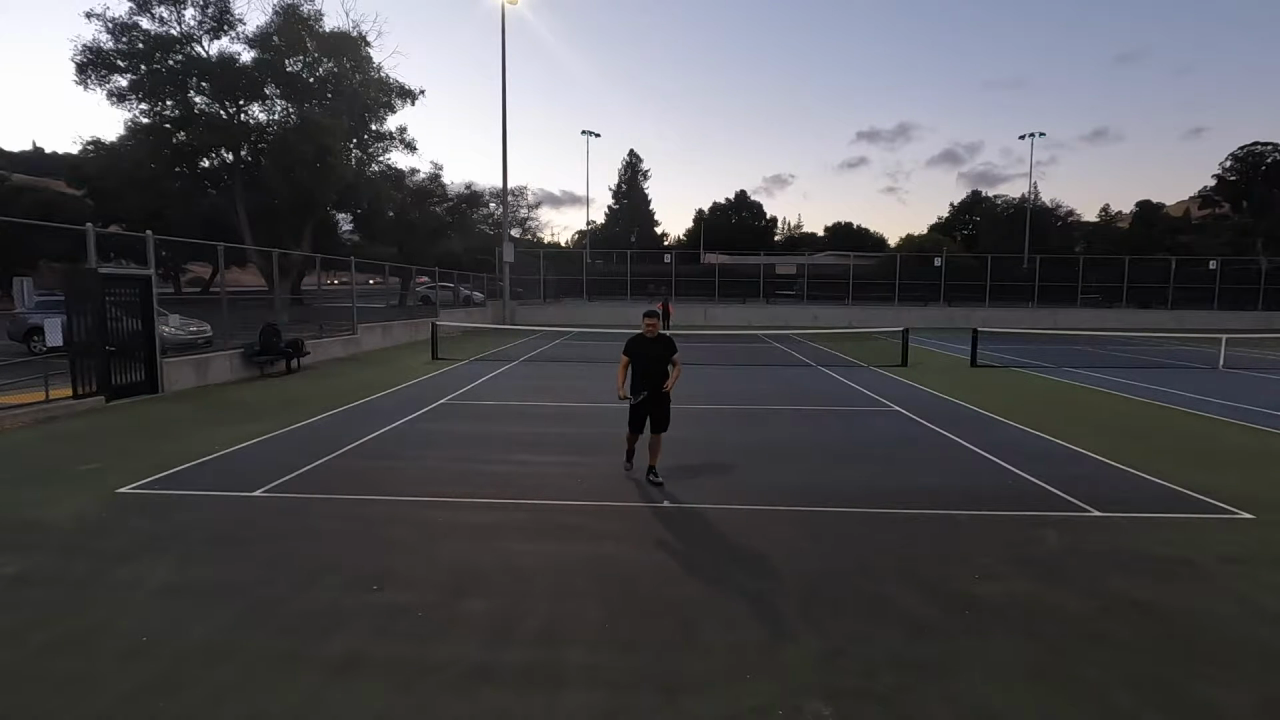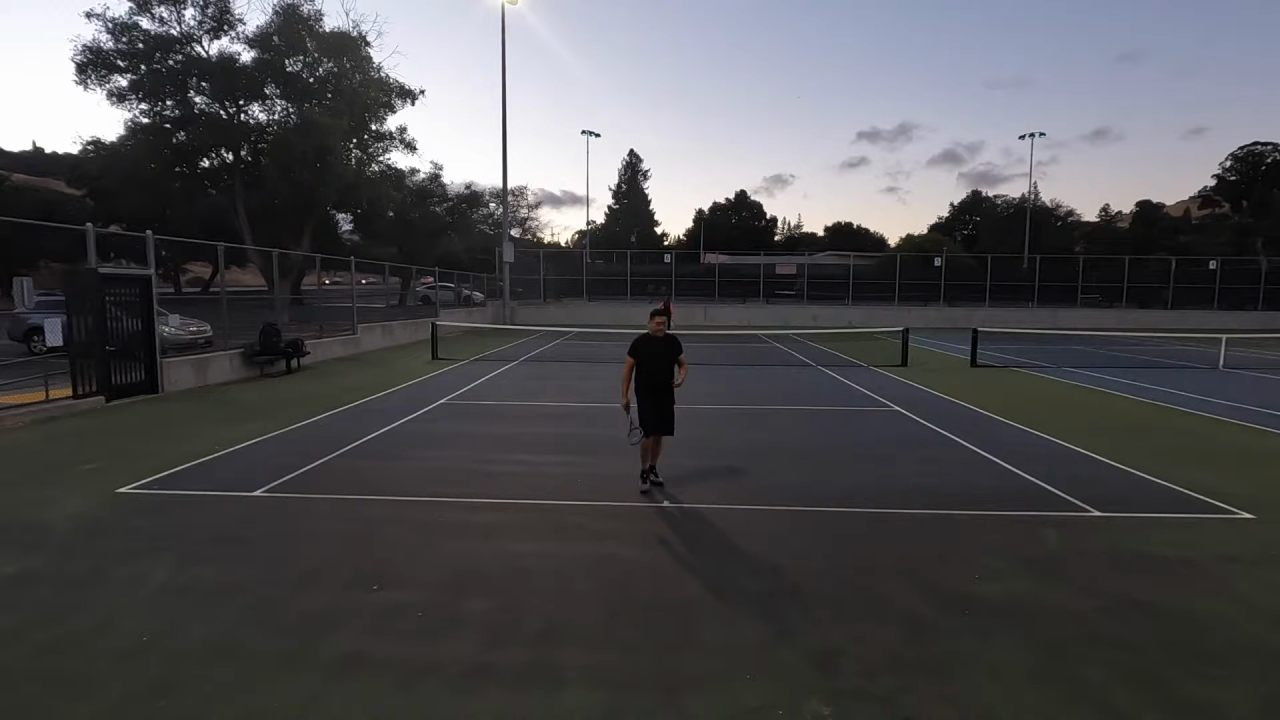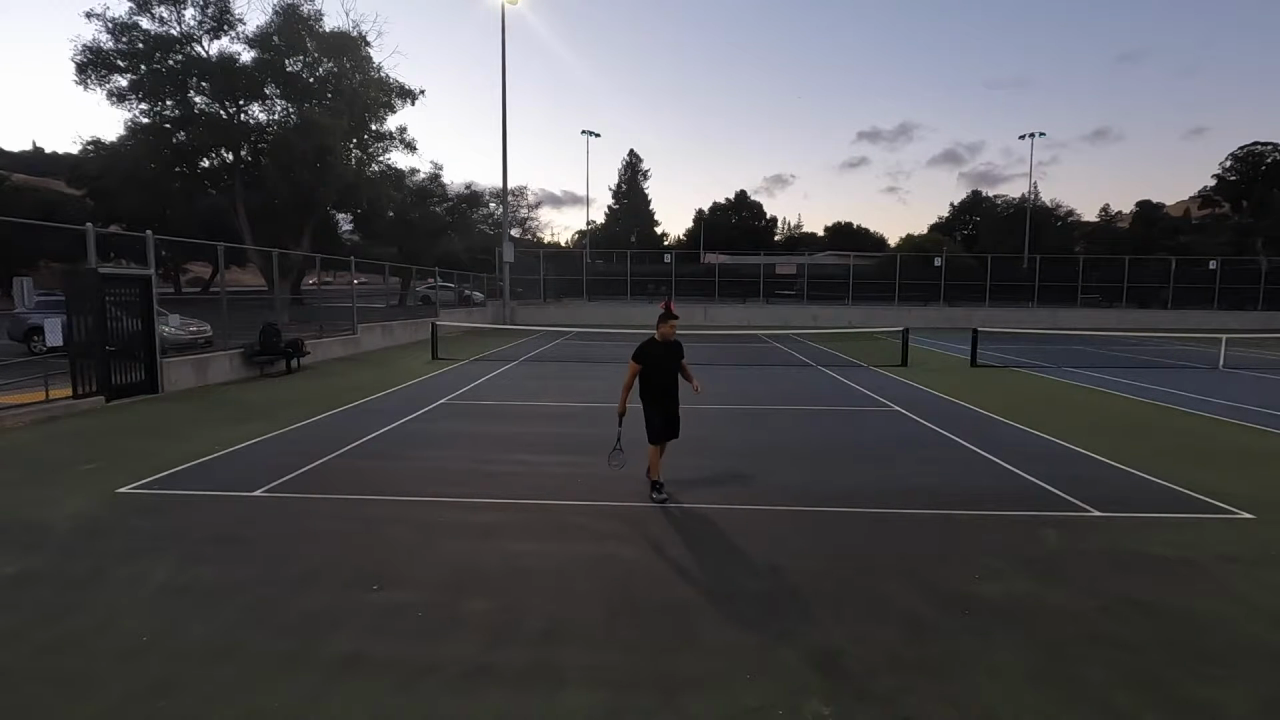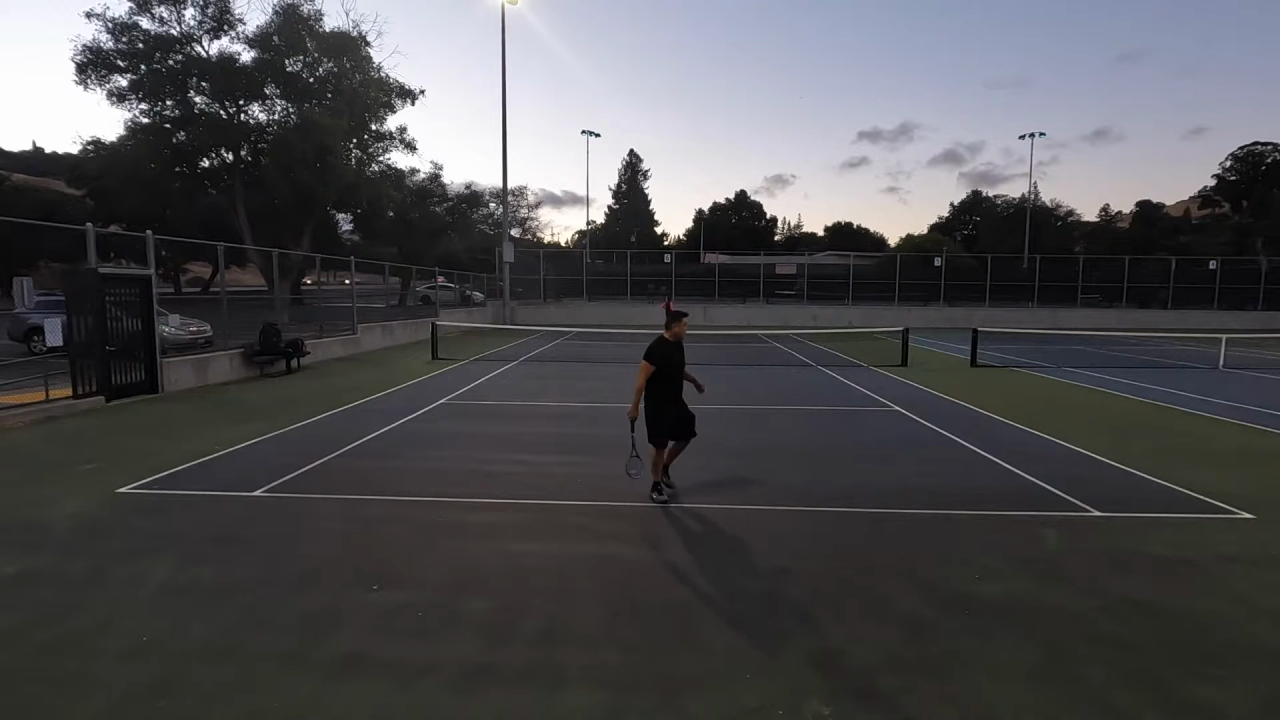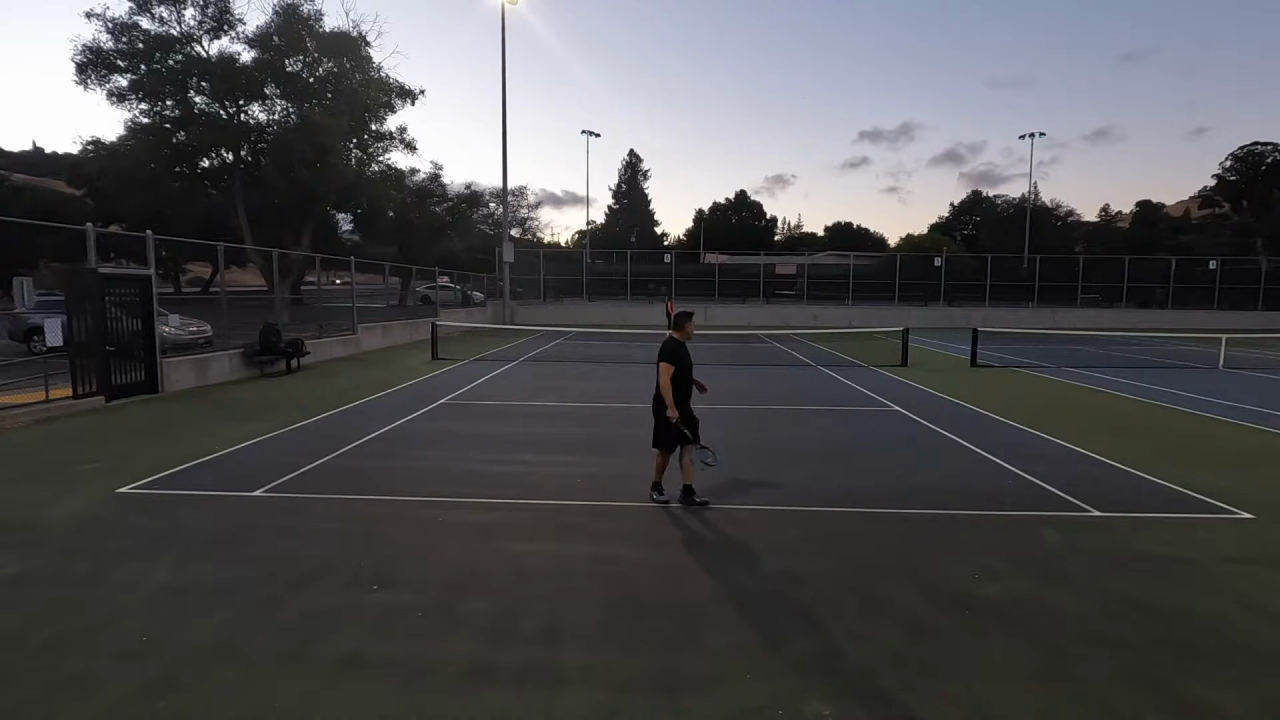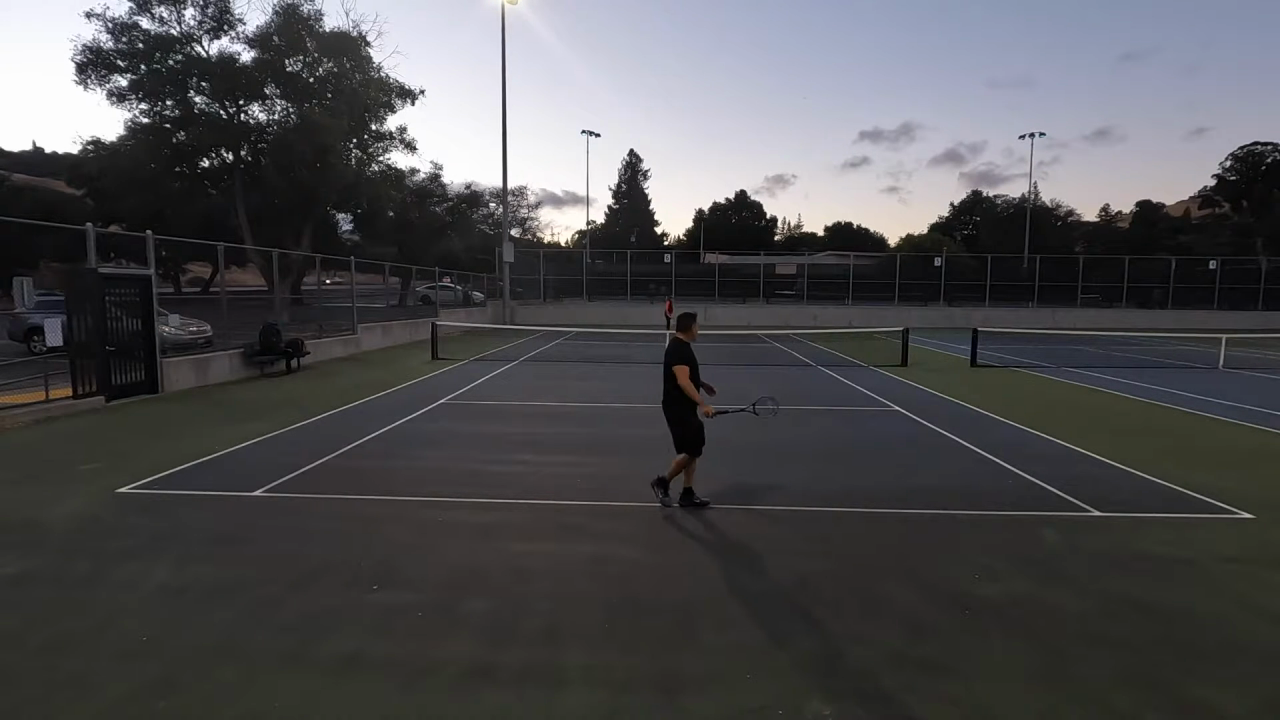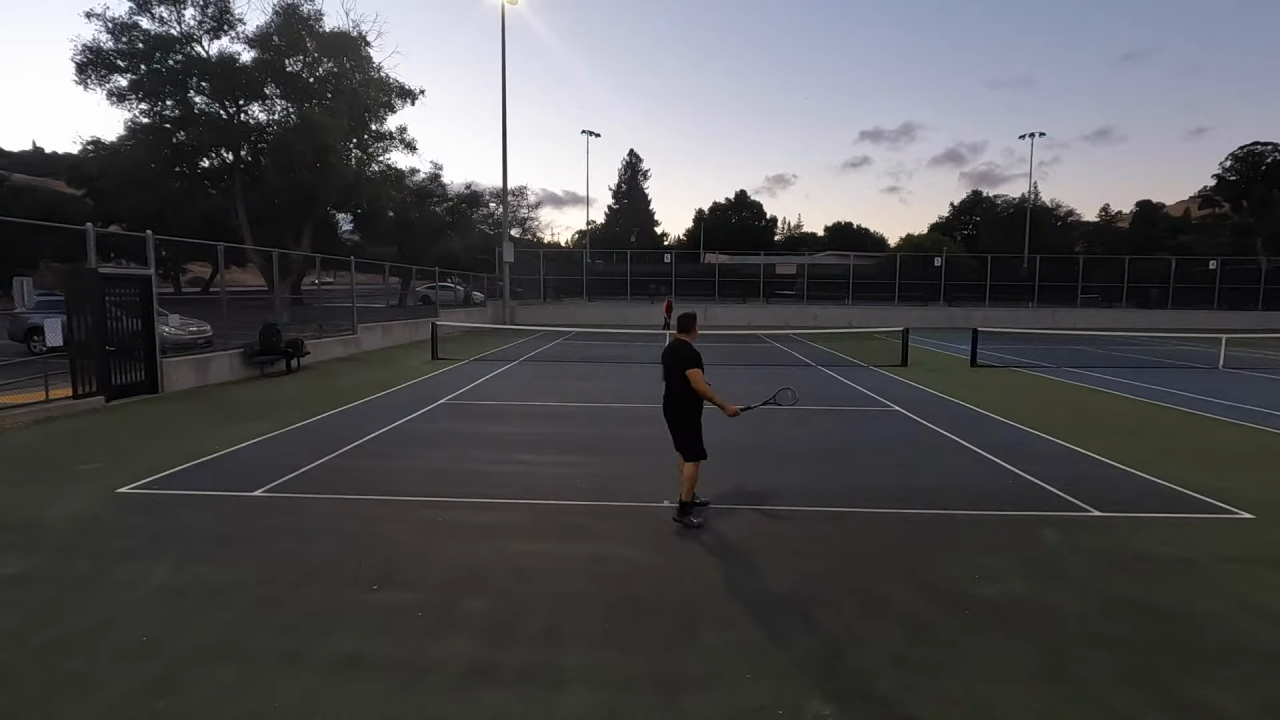
dt=0.2s
person 1, frame 1
left shoulder: (667, 342)
right shoulder: (633, 342)
left elbow: (676, 365)
right elbow: (623, 366)
left wrist: (672, 380)
right wrist: (621, 388)
left hip: (661, 395)
right hip: (639, 396)
left knee: (657, 433)
right knee: (635, 430)
left ankle: (652, 469)
right ankle: (630, 450)
person 1, frame 2
left shoulder: (673, 341)
right shoulder: (639, 343)
left elbow: (682, 364)
right elbow: (628, 369)
left wrist: (681, 377)
right wrist: (625, 395)
left hip: (666, 396)
right hip: (645, 396)
left knee: (659, 435)
right knee: (648, 434)
left ankle: (652, 470)
right ankle: (644, 473)
person 1, frame 3
left shoulder: (677, 345)
right shoulder: (645, 349)
left elbow: (682, 367)
right elbow: (630, 377)
left wrist: (692, 381)
right wrist: (623, 403)
left hip: (671, 401)
right hip: (652, 402)
left knee: (666, 438)
right knee: (656, 441)
left ankle: (652, 469)
right ankle: (655, 485)
person 1, frame 4
left shoulder: (678, 345)
right shoulder: (656, 348)
right elbow: (642, 380)
left wrist: (694, 380)
right wrist: (634, 406)
left hip: (676, 401)
right hip: (658, 405)
left knee: (686, 435)
right knee: (659, 445)
left ankle: (664, 468)
right ankle: (655, 486)
person 1, frame 5
left shoulder: (679, 345)
right shoulder: (670, 348)
right elbow: (664, 379)
left wrist: (695, 382)
right wrist: (670, 407)
left hip: (681, 407)
right hip: (668, 409)
left knee: (688, 444)
right knee: (666, 449)
left ankle: (687, 492)
right ankle: (656, 487)
person 1, frame 6
left shoulder: (681, 347)
right shoulder: (679, 350)
right elbow: (683, 382)
left wrist: (702, 384)
right wrist: (703, 405)
left hip: (684, 409)
right hip: (679, 409)
left knee: (692, 450)
right knee: (690, 451)
left ankle: (688, 494)
right ankle: (661, 482)
person 1, frame 7
left shoulder: (669, 349)
right shoulder: (689, 353)
right elbow: (700, 387)
right wrist: (725, 407)
left hip: (672, 409)
right hip: (686, 412)
left knee: (686, 455)
right knee: (693, 459)
left ankle: (688, 496)
right ankle: (683, 510)
